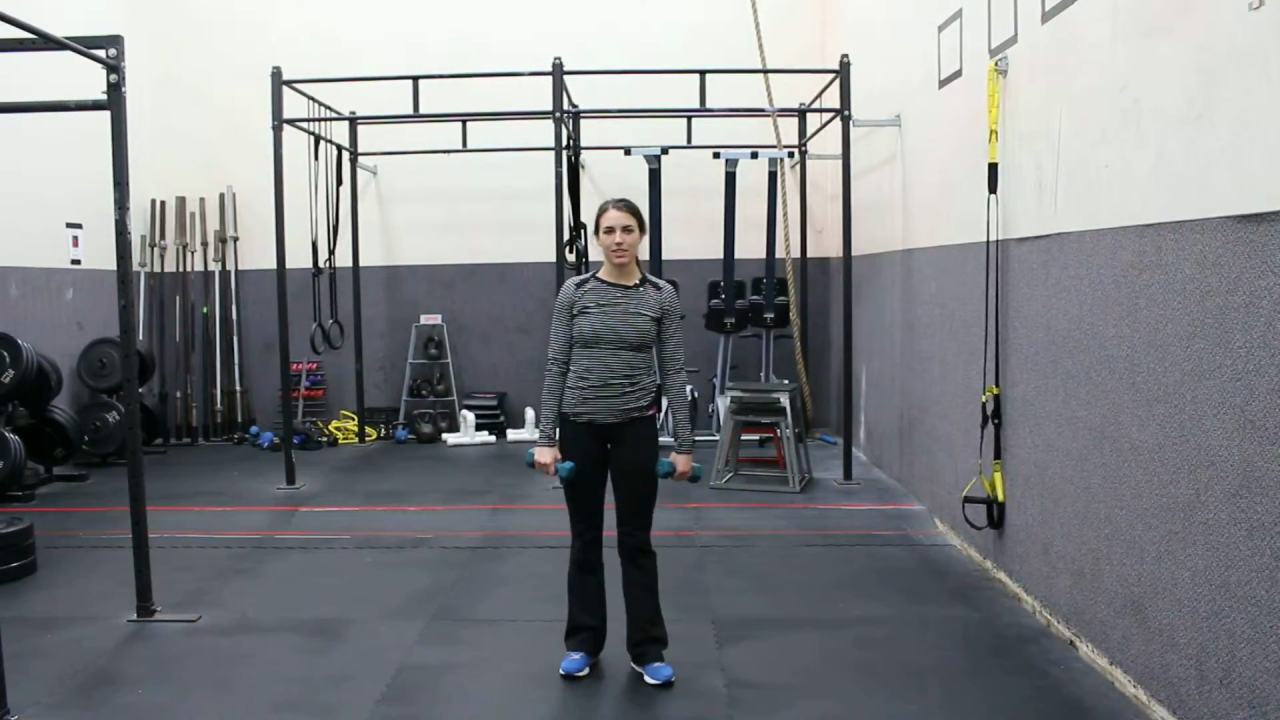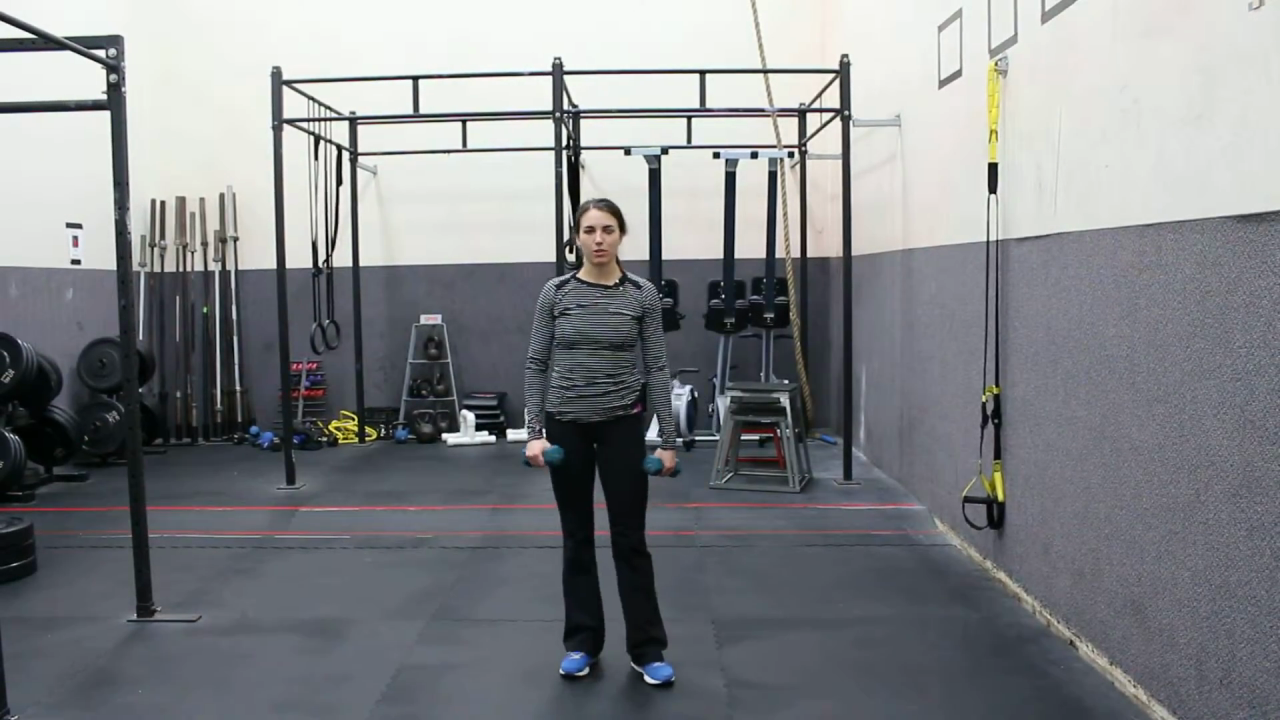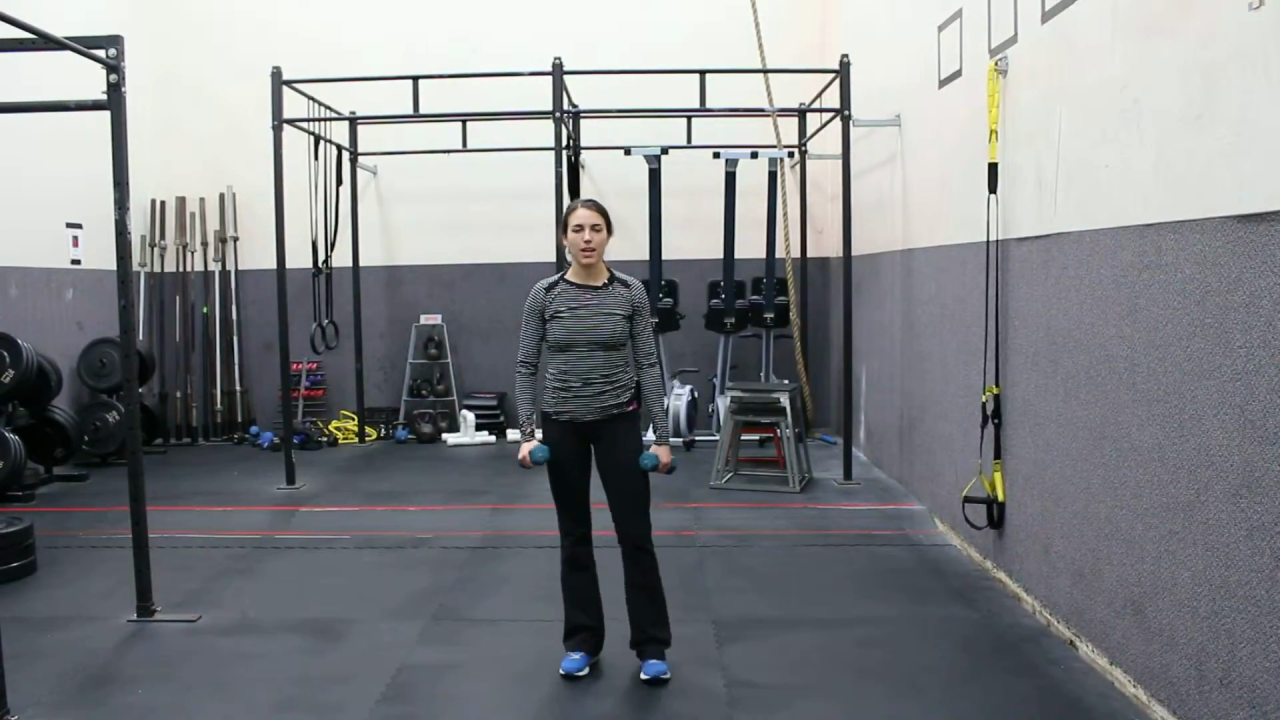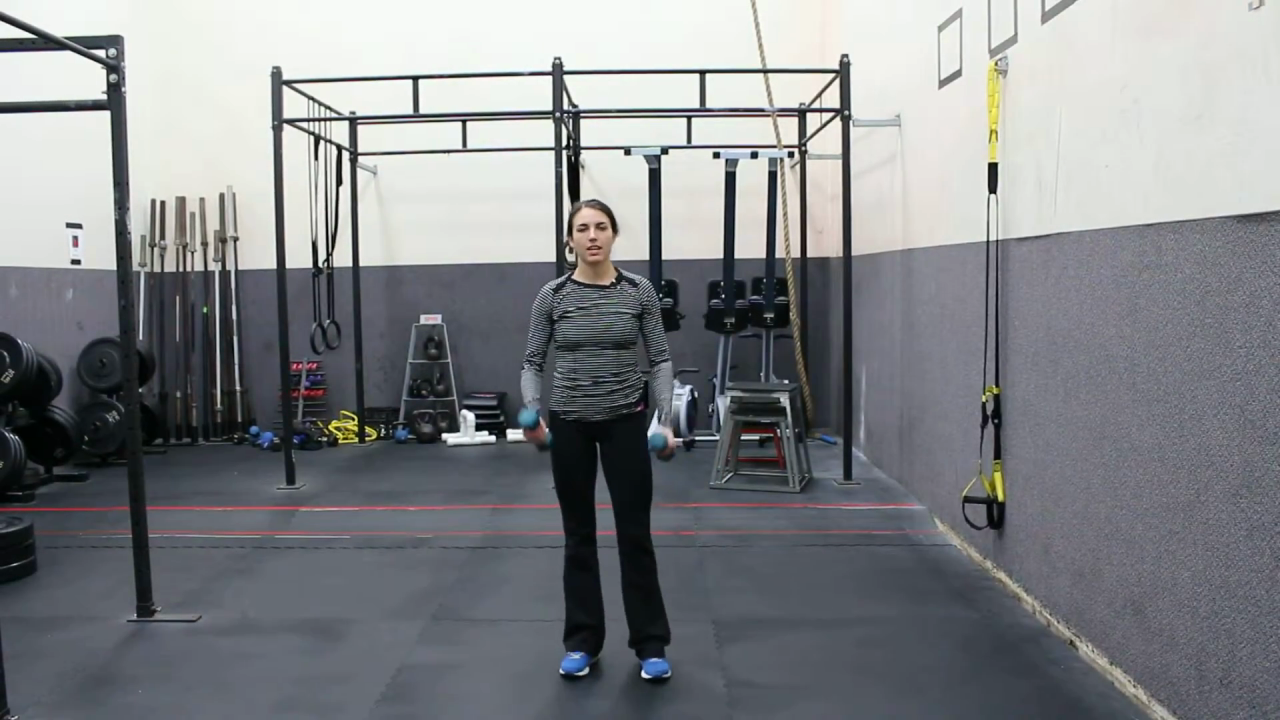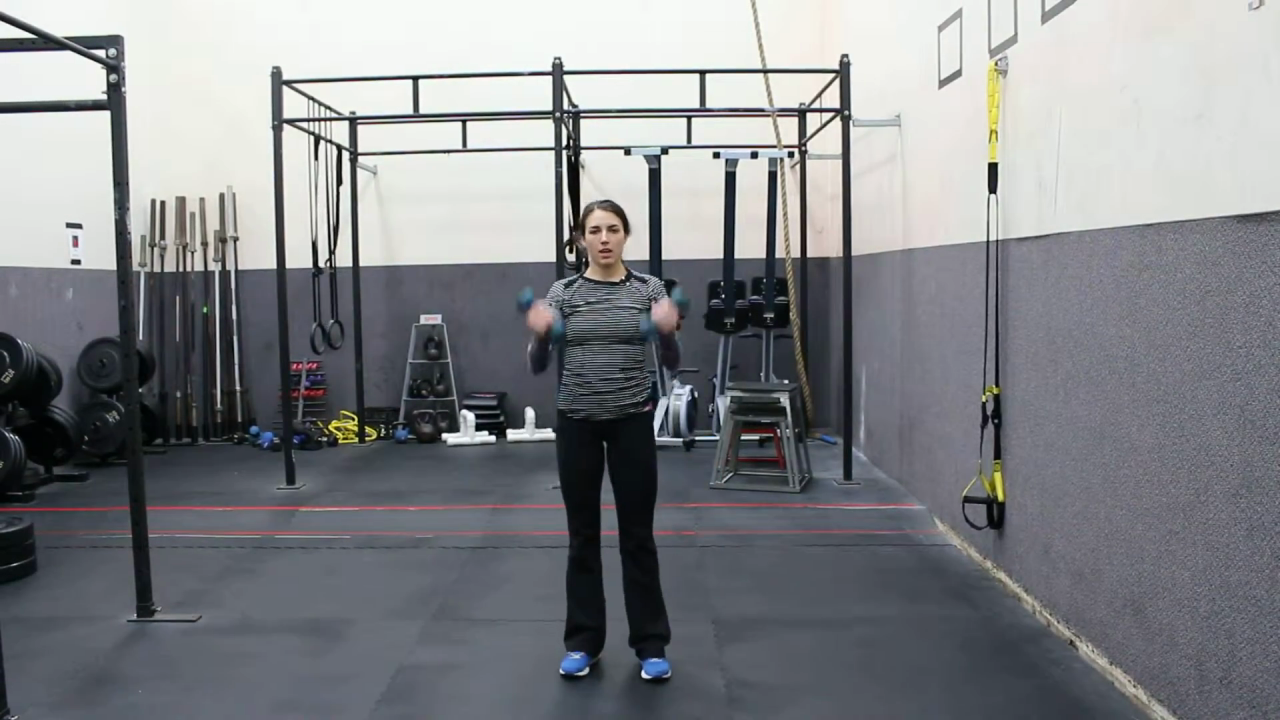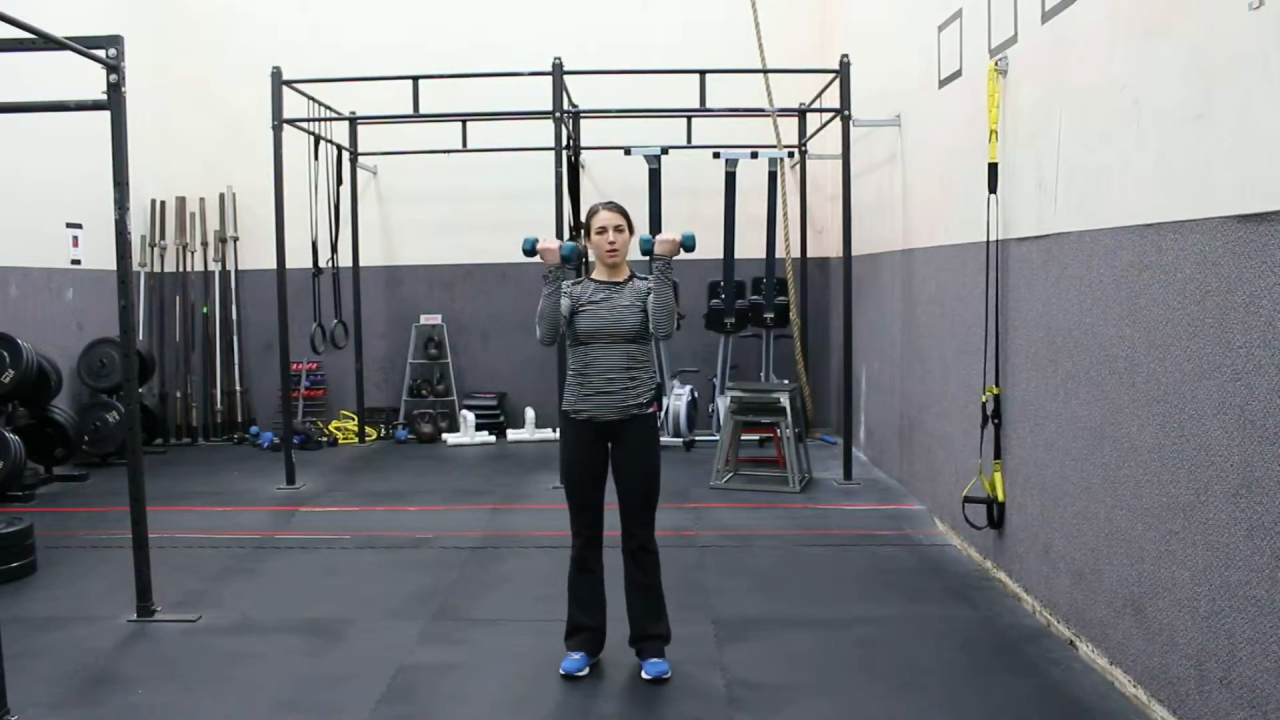
dt=0.3s
person 1, frame 1
left shoulder: (662, 296)
right shoulder: (573, 292)
left elbow: (674, 372)
right elbow: (555, 366)
left wrist: (684, 444)
right wrist: (546, 437)
left hip: (636, 426)
right hip: (580, 426)
left knee: (636, 540)
right knee: (585, 537)
left ankle: (647, 649)
right ankle: (583, 643)
person 1, frame 2
left shoulder: (643, 294)
right shoulder: (554, 292)
left elbow: (656, 369)
right elbow: (536, 365)
left wrist: (668, 439)
right wrist: (534, 431)
left hip: (622, 425)
right hip: (566, 425)
left knee: (629, 539)
right knee: (577, 537)
left ankle: (647, 649)
right ankle: (581, 642)
person 1, frame 3
left shoulder: (631, 292)
right shoulder: (543, 294)
left elbow: (648, 365)
right elbow: (525, 366)
left wrist: (661, 434)
right wrist: (526, 432)
left hip: (618, 421)
right hip: (562, 424)
left knee: (635, 534)
right knee: (574, 536)
left ankle: (651, 646)
right ankle: (582, 642)
person 1, frame 4
left shoulder: (640, 291)
right shoulder: (552, 295)
left elbow: (661, 358)
right elbow: (532, 362)
left wrist: (665, 418)
right wrist: (532, 411)
left hip: (625, 421)
right hip: (569, 424)
left knee: (635, 534)
right knee: (578, 535)
left ankle: (650, 644)
right ankle: (581, 642)
person 1, frame 5
left shoulder: (646, 289)
right shoulder: (564, 292)
left elbow: (670, 356)
right elbow: (538, 362)
left wrist: (669, 327)
right wrist: (539, 333)
left hip: (632, 420)
right hip: (577, 421)
left knee: (637, 534)
right knee: (583, 535)
left ankle: (650, 644)
right ankle: (582, 642)
person 1, frame 6
left shoulder: (648, 286)
right shoulder: (571, 290)
left elbow: (663, 329)
right elbow: (548, 335)
left wrist: (663, 265)
right wrist: (552, 273)
left hip: (636, 421)
right hip: (580, 421)
left knee: (639, 535)
right knee: (584, 535)
left ankle: (651, 644)
right ankle: (582, 642)
